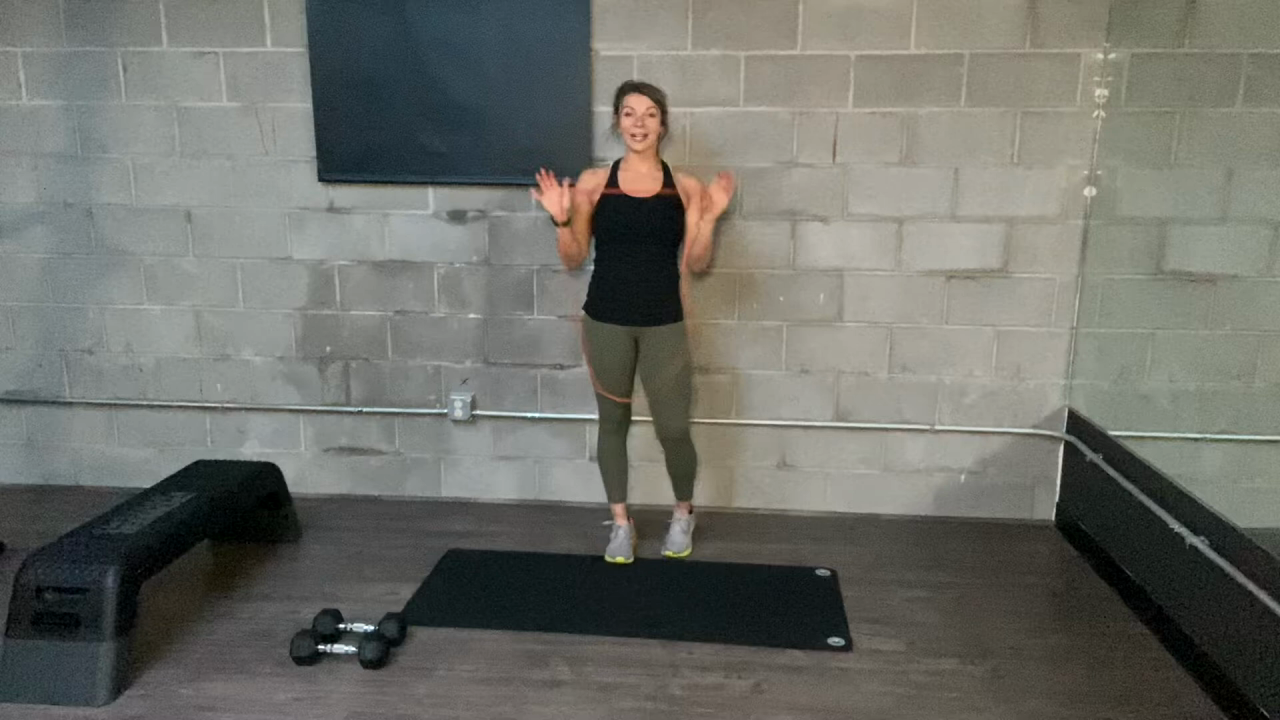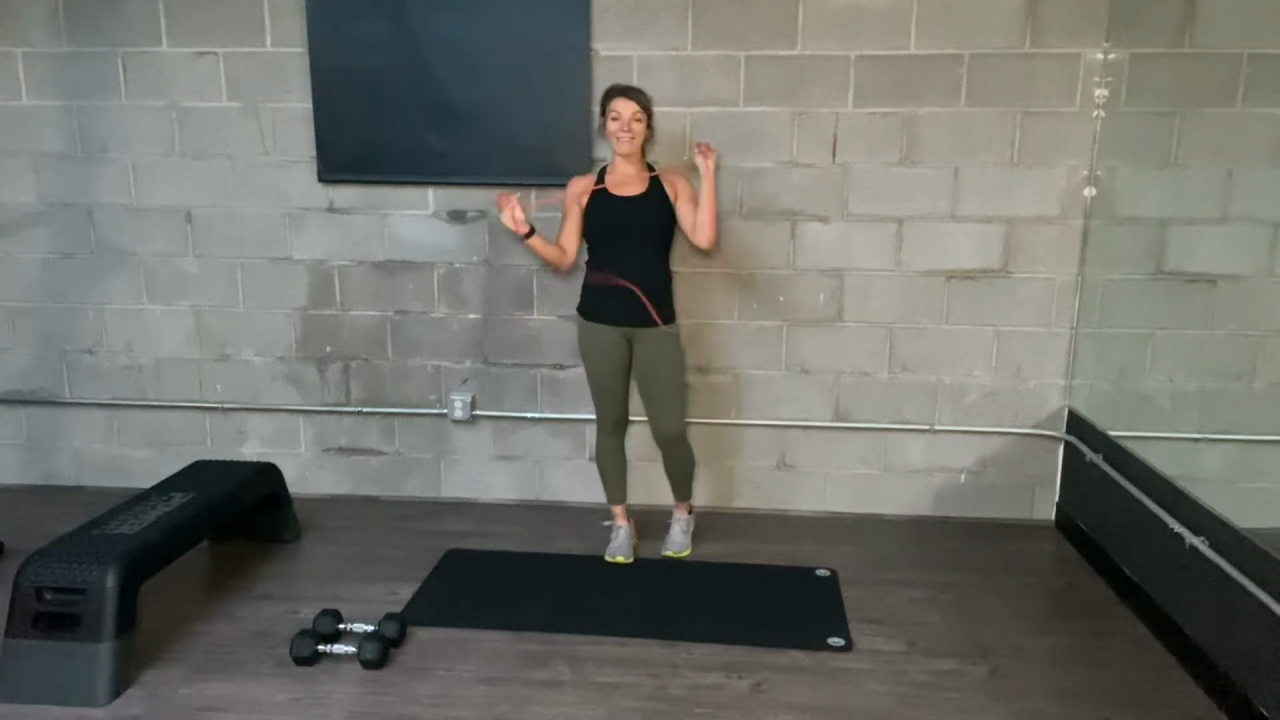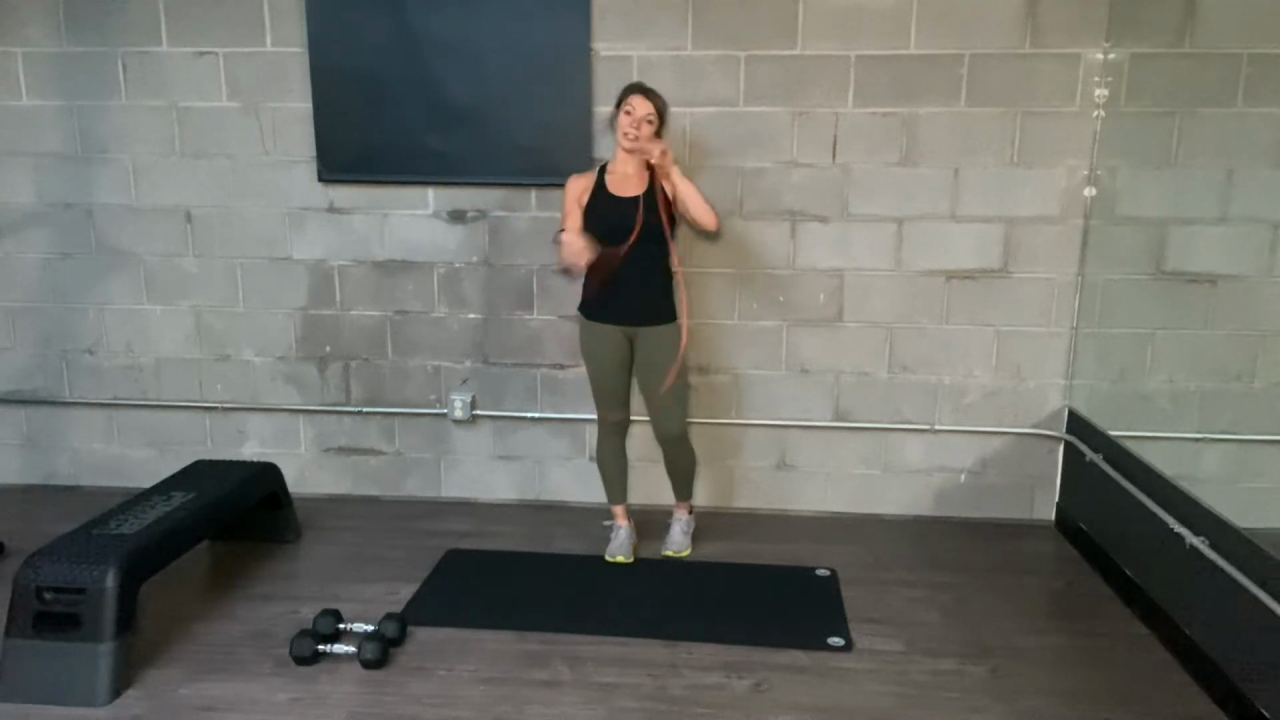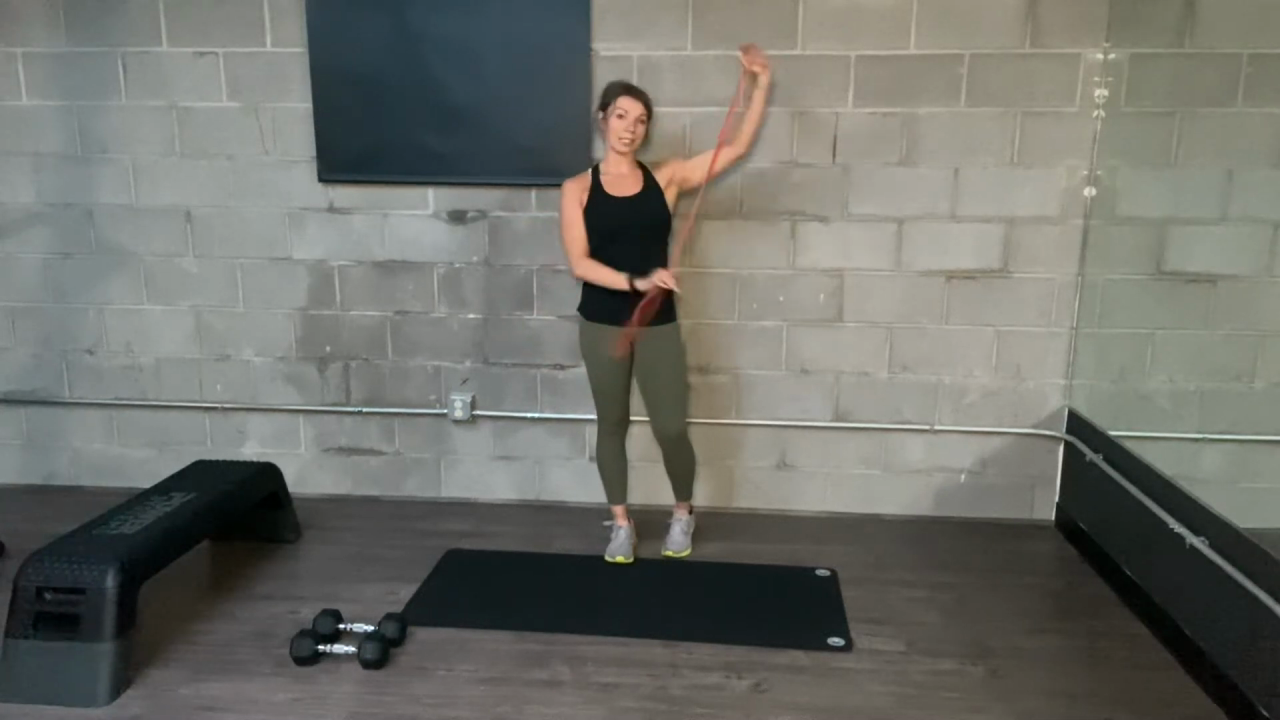
dt=1s
person 1, frame 1
left shoulder: (686, 187)
right shoulder: (591, 182)
left elbow: (694, 263)
right elbow: (573, 259)
left wrist: (709, 217)
right wrist: (560, 219)
left hip: (663, 322)
right hip: (605, 320)
left knee: (673, 428)
right knee: (612, 422)
left ankle: (683, 513)
right ankle: (621, 522)
person 1, frame 2
left shoulder: (672, 184)
right shoulder: (582, 187)
left elbow: (705, 240)
right elbow: (564, 257)
left wrist: (707, 177)
right wrist: (524, 231)
left hip: (655, 322)
right hip: (600, 322)
left knee: (669, 429)
right knee: (610, 424)
left ankle: (682, 513)
right ankle: (621, 523)
person 1, frame 3
left shoulder: (667, 184)
right shoulder: (582, 185)
left elbow: (709, 222)
right elbow: (570, 260)
left wrist: (668, 170)
right wrist: (570, 246)
left hip: (658, 322)
right hip: (602, 321)
left knee: (671, 429)
right knee: (611, 423)
left ankle: (683, 513)
right ankle: (621, 522)
person 1, frame 4
left shoulder: (665, 178)
right shoulder: (578, 188)
left elbow: (737, 147)
right elbow: (579, 263)
left wrist: (760, 84)
right wrist: (636, 281)
left hip: (658, 323)
right hip: (603, 322)
left knee: (671, 428)
right knee: (611, 424)
left ankle: (683, 514)
right ankle: (621, 523)
